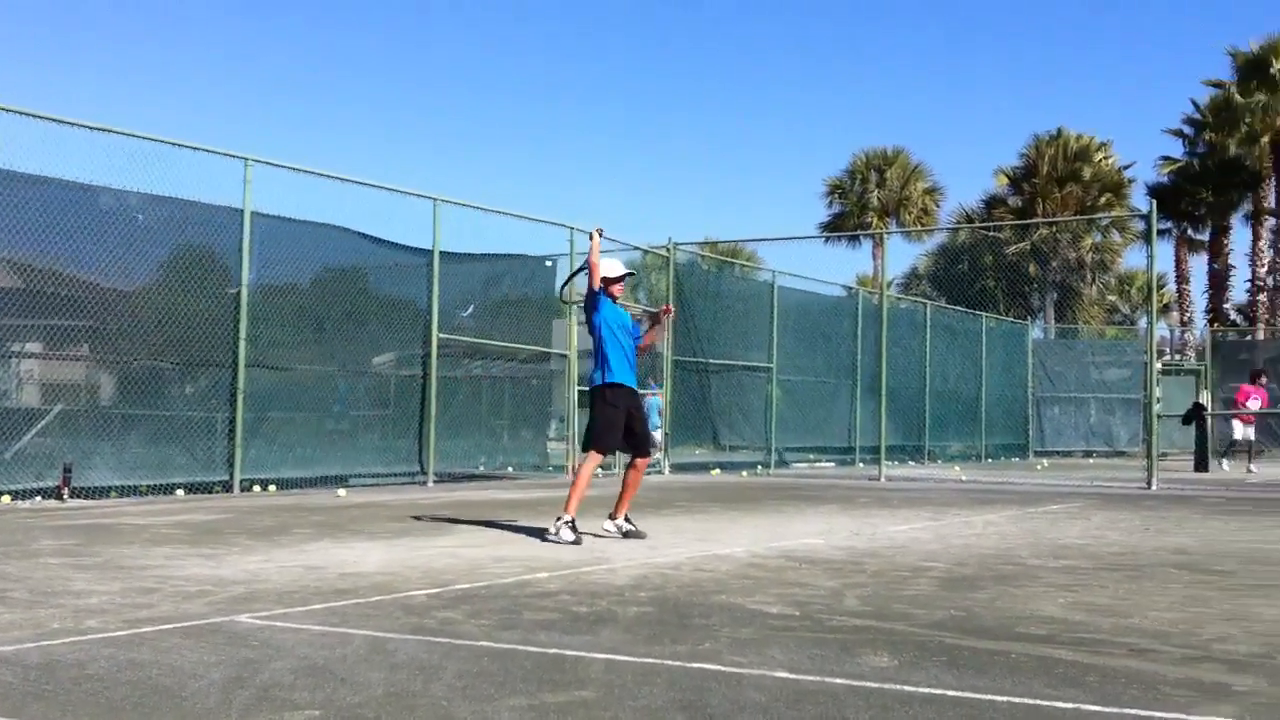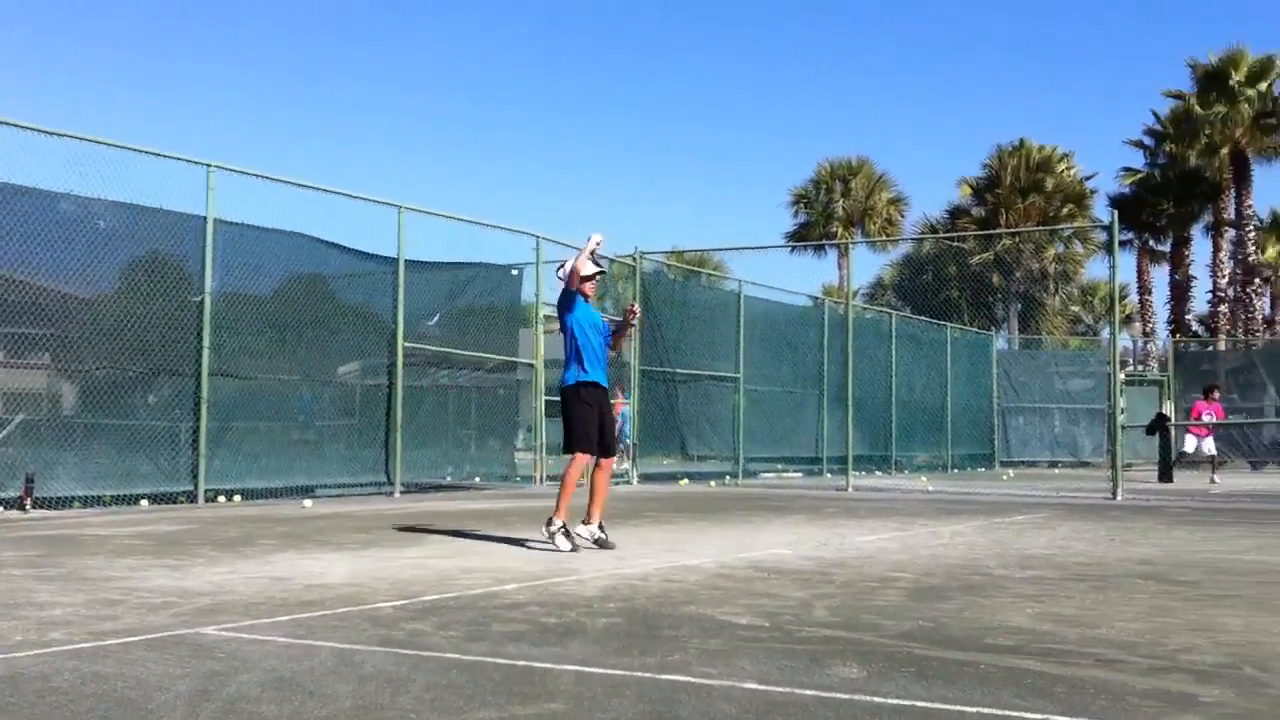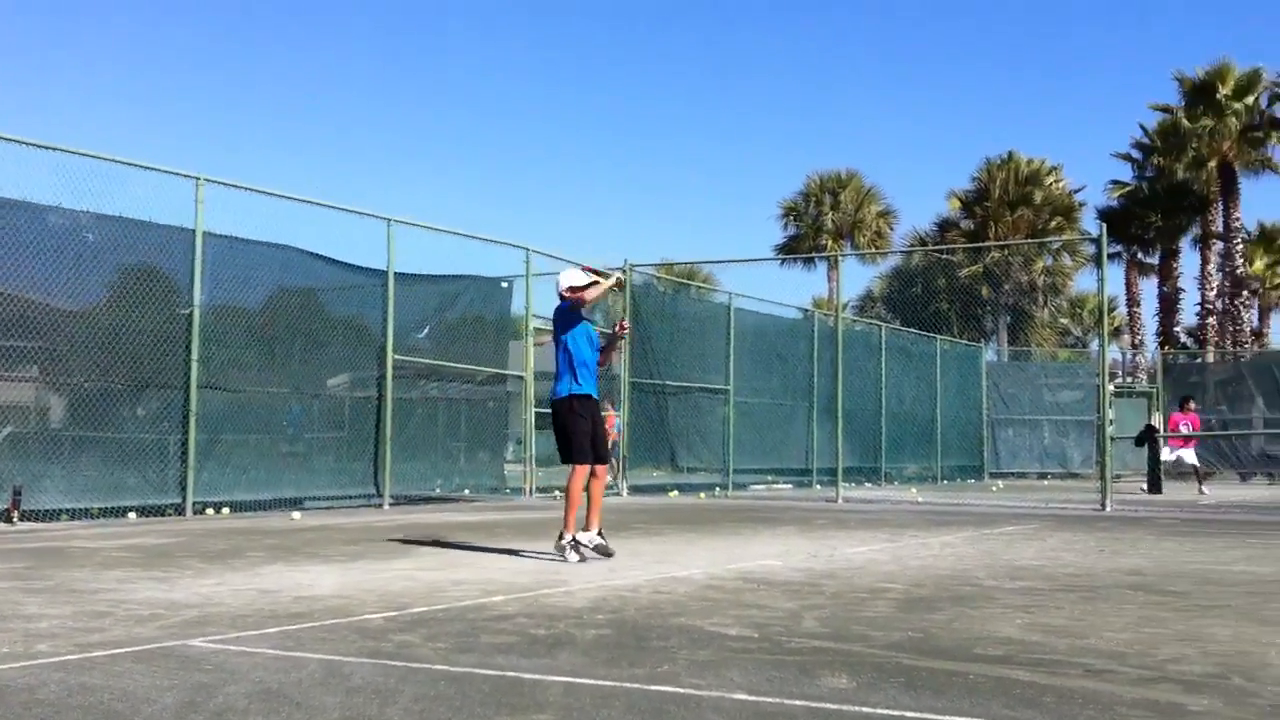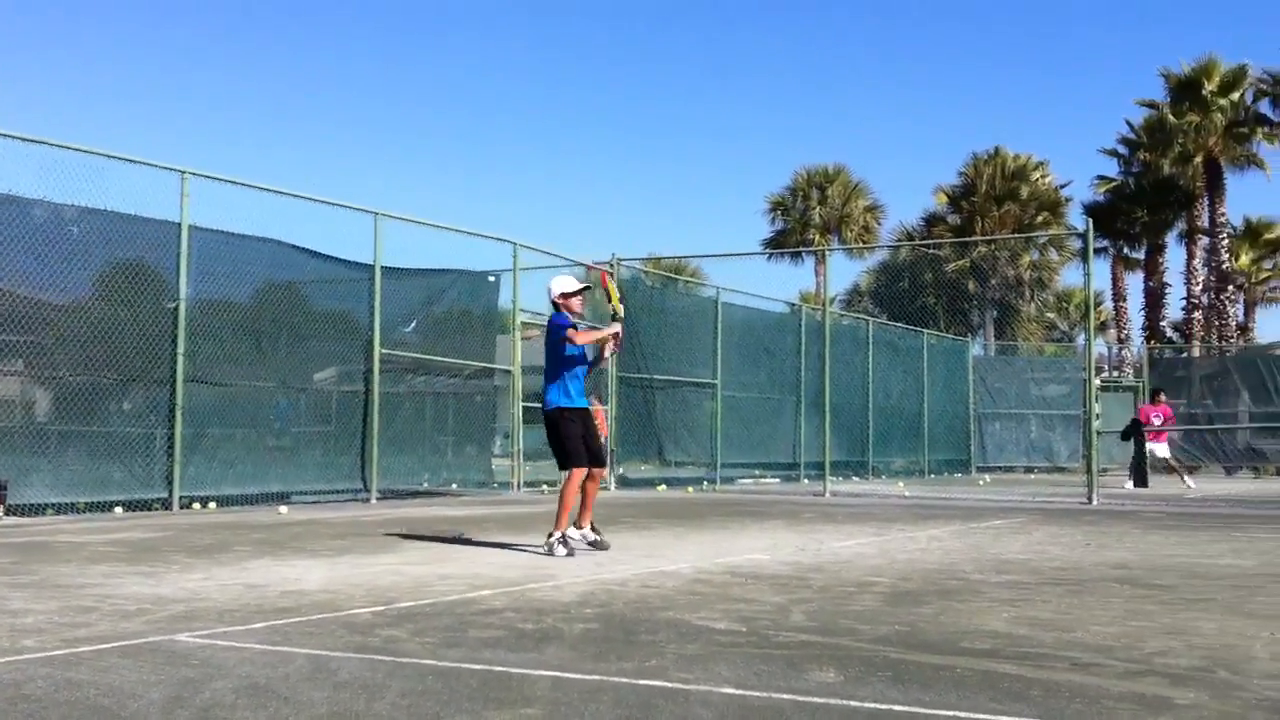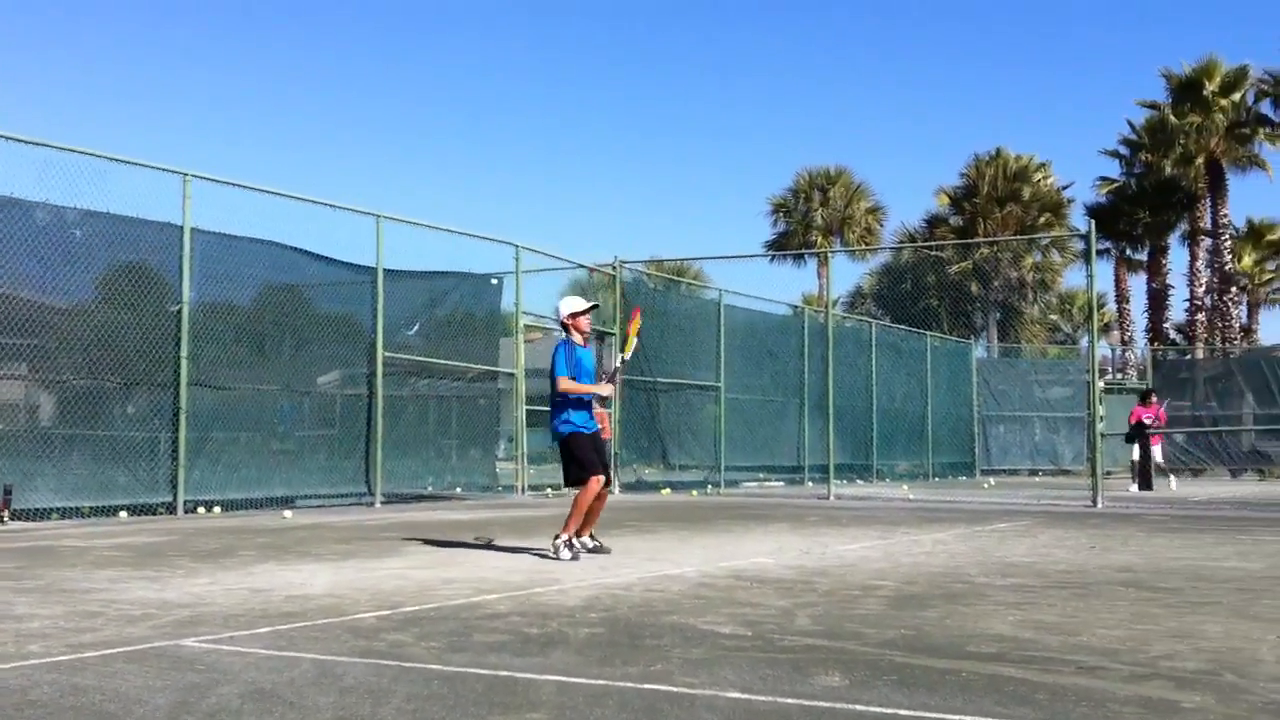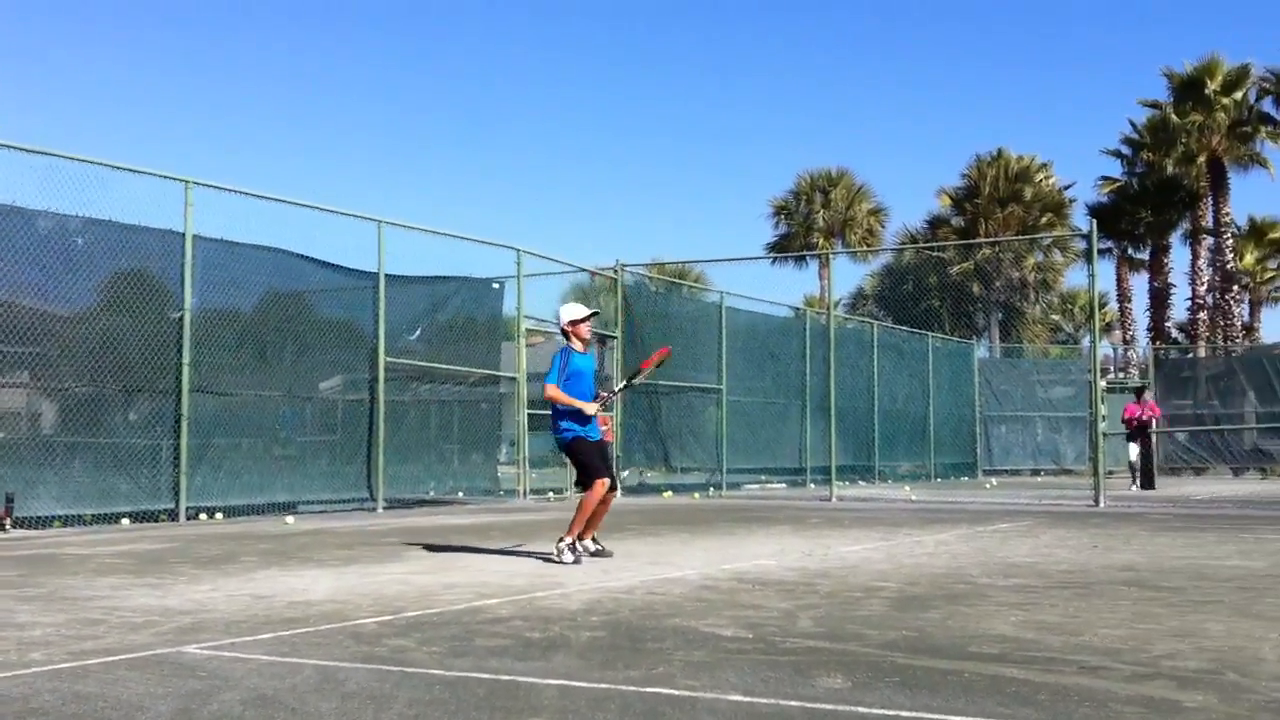
dt=0.1s
person 1, frame 1
left shoulder: (623, 314)
right shoulder: (597, 304)
left elbow: (640, 342)
right elbow: (593, 269)
left wrist: (658, 322)
right wrist: (594, 240)
left hip: (629, 389)
right hip: (608, 386)
left knee: (641, 457)
right knee: (596, 454)
left ankle: (618, 518)
right ankle: (565, 520)
person 1, frame 2
left shoulder: (595, 313)
right shoulder: (570, 303)
left elbow: (612, 342)
right elbow: (574, 273)
left wrist: (627, 321)
right wrist: (589, 247)
left hip: (598, 388)
right hip: (579, 386)
left knee: (607, 458)
right knee: (582, 455)
left ankle: (591, 525)
right ankle: (557, 523)
person 1, frame 3
left shoulder: (585, 324)
right shoulder: (564, 312)
left elbow: (600, 359)
right elbow: (588, 297)
left wrist: (616, 336)
right wrist: (611, 281)
left hip: (588, 400)
right hip: (569, 399)
left knee: (601, 466)
right knee: (582, 467)
left ankle: (591, 531)
right ankle: (566, 537)
person 1, frame 4
left shoulder: (577, 329)
right shoulder: (558, 321)
right elbow: (577, 339)
left wrist: (604, 352)
right wrist: (607, 332)
left hip: (579, 407)
right hip: (561, 407)
left knee: (597, 469)
right knee: (578, 470)
left ankle: (583, 527)
right ankle: (557, 535)
person 1, frame 5
left shoulder: (588, 351)
right shoulder: (565, 348)
right elbow: (562, 385)
left wrist: (602, 389)
right wrist: (597, 389)
left hip: (589, 428)
right hip: (569, 427)
left knee: (604, 486)
right knee: (595, 479)
left ankle: (584, 535)
right ankle: (563, 538)
person 1, frame 6
left shoulder: (589, 357)
right shoulder: (563, 355)
right elbow: (549, 392)
left wrist: (592, 406)
right wrist: (581, 405)
left hip: (592, 433)
right hip: (571, 433)
left knee: (609, 492)
right knee: (601, 481)
left ankle: (585, 539)
right ankle: (566, 541)
